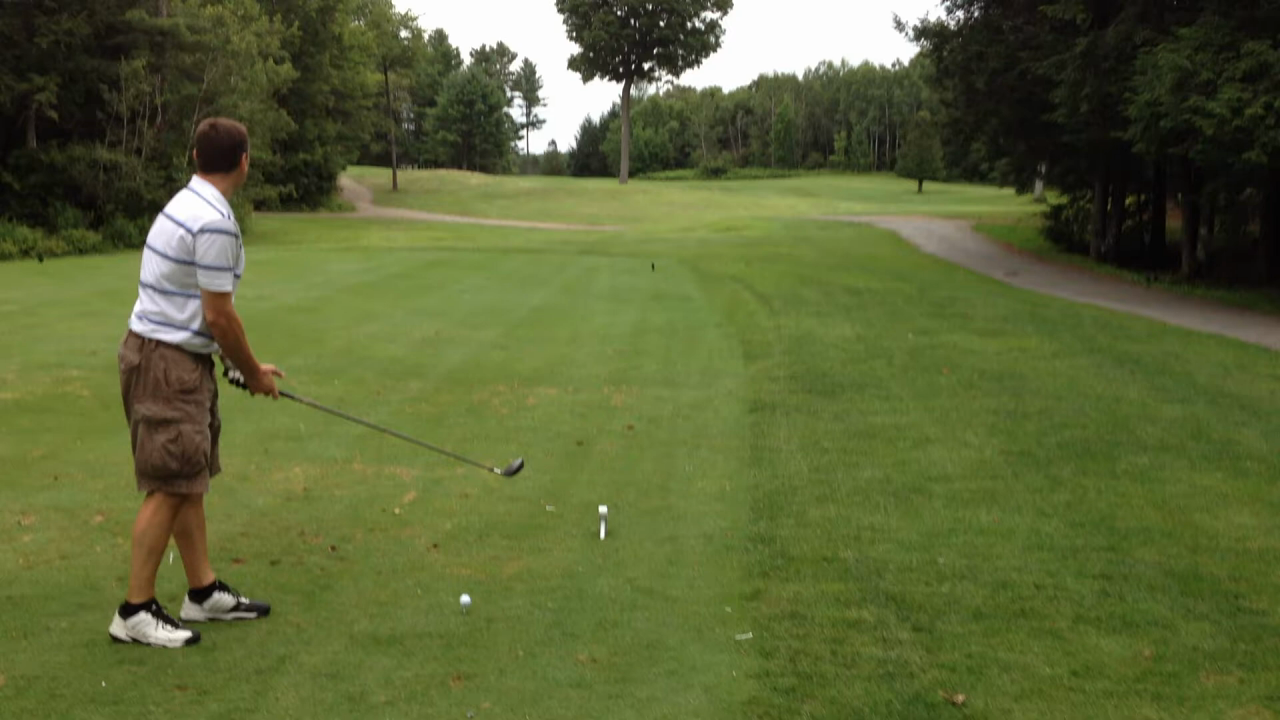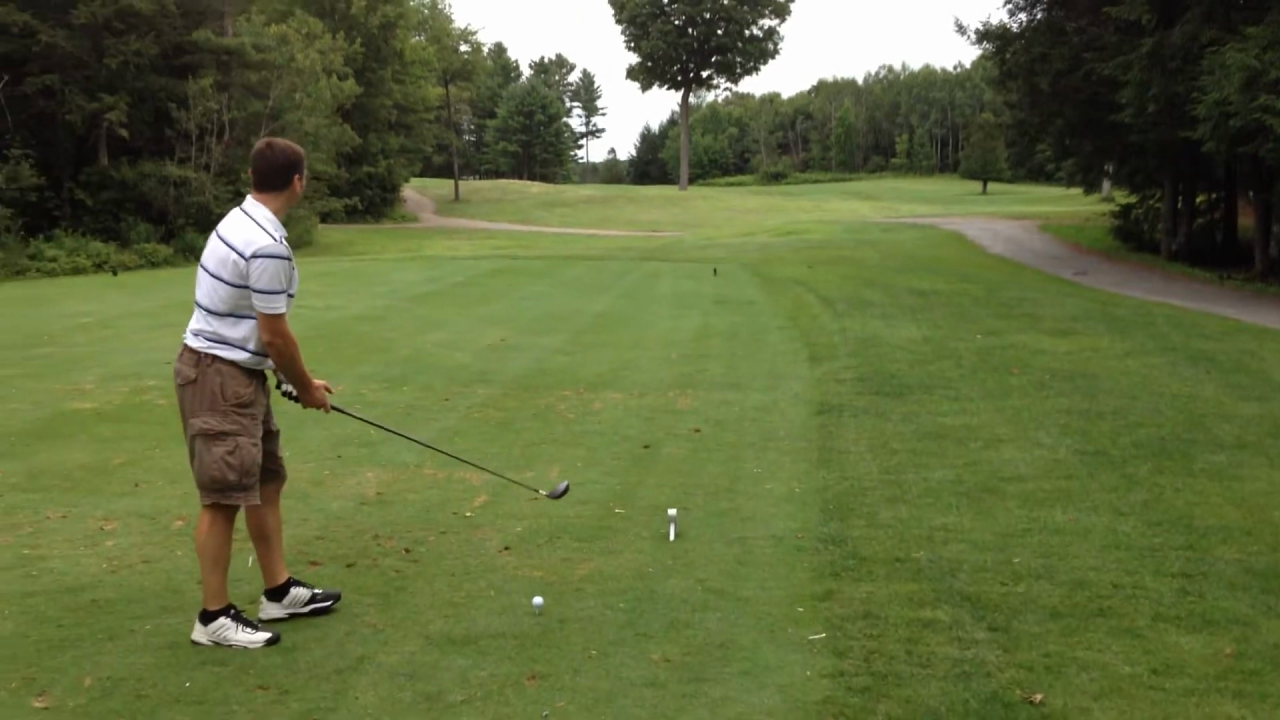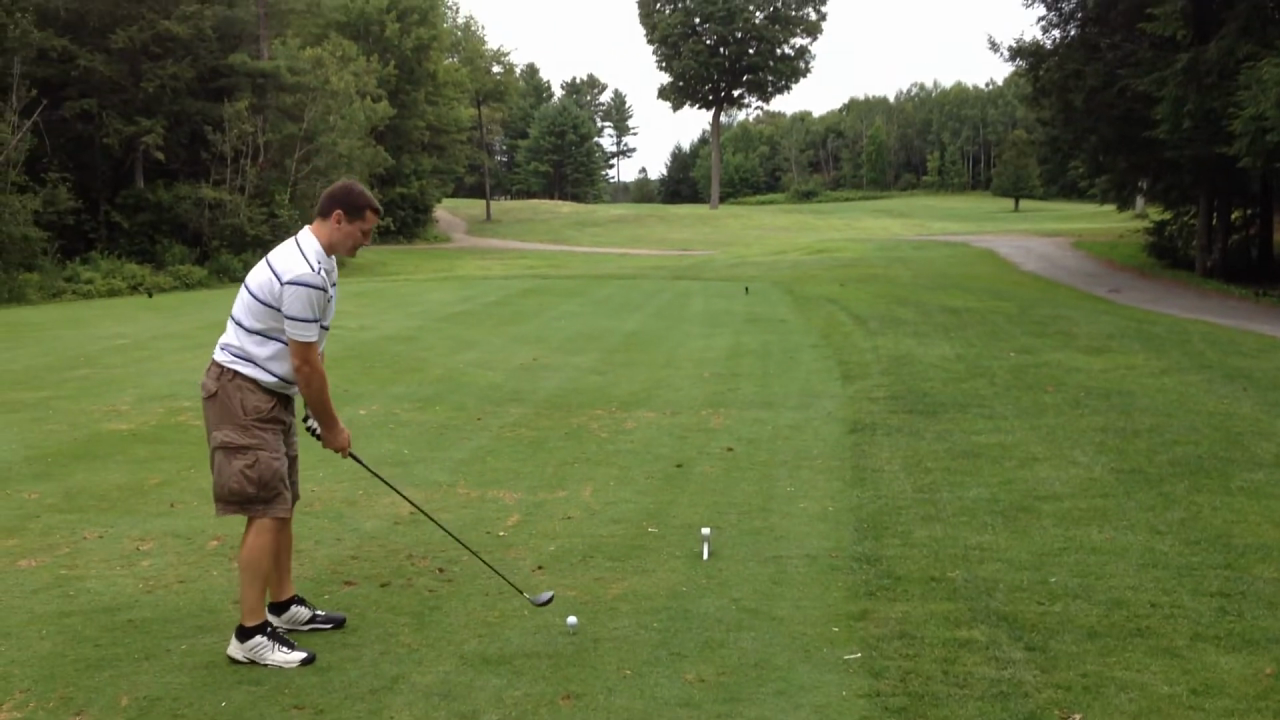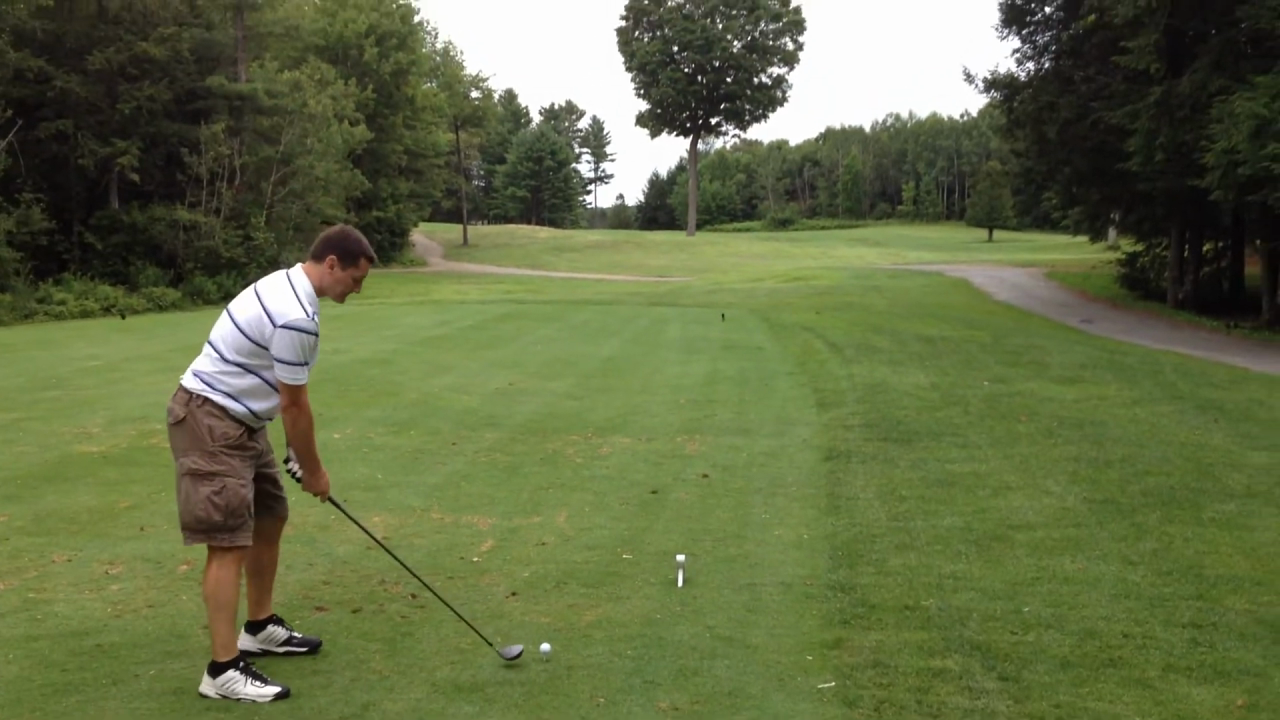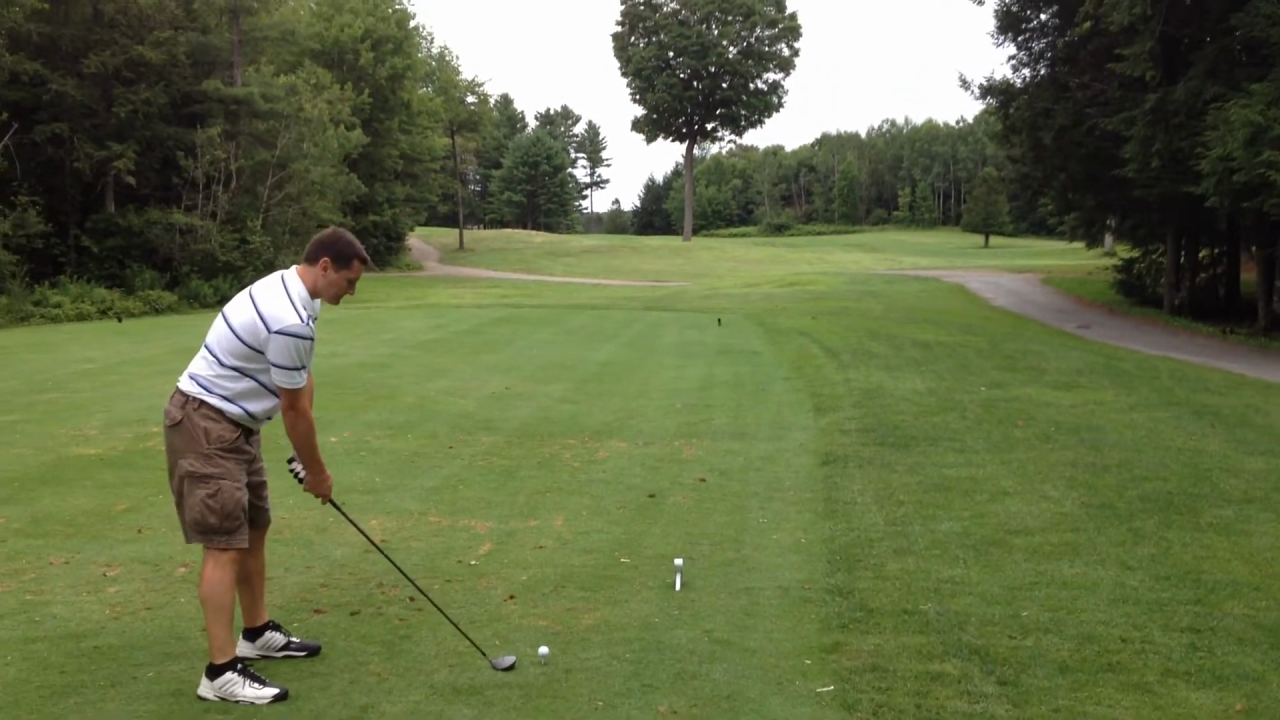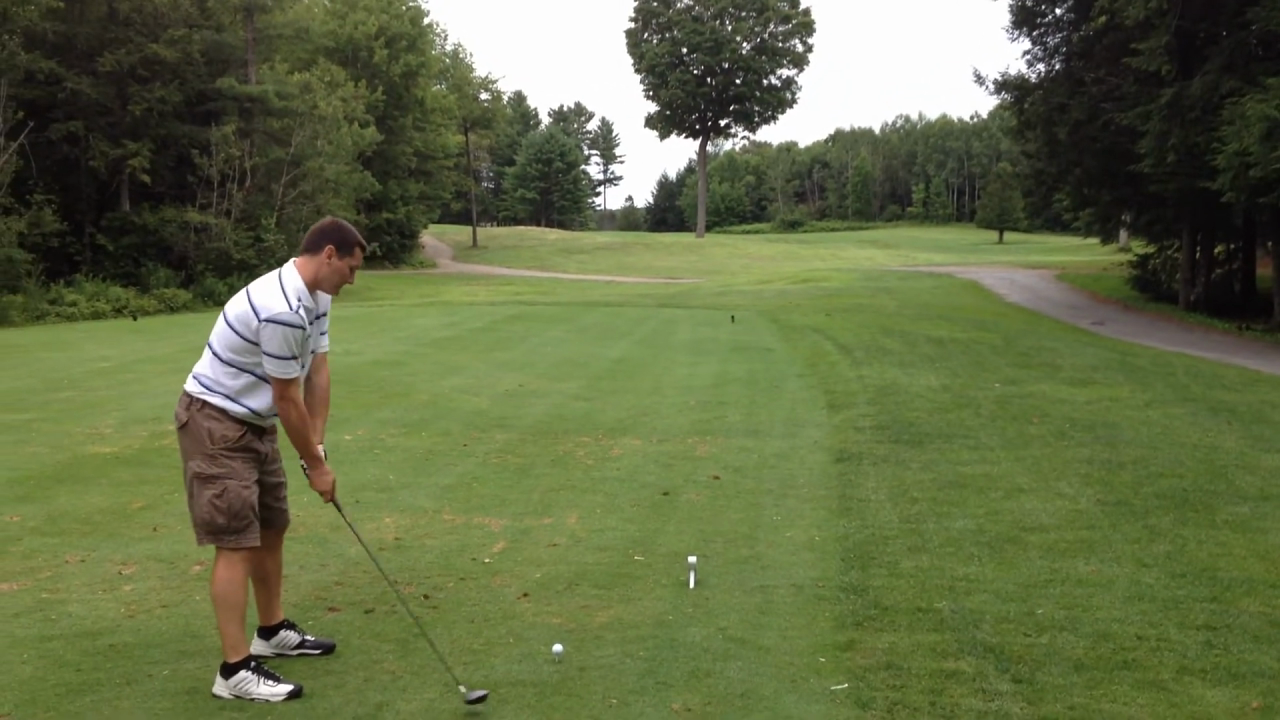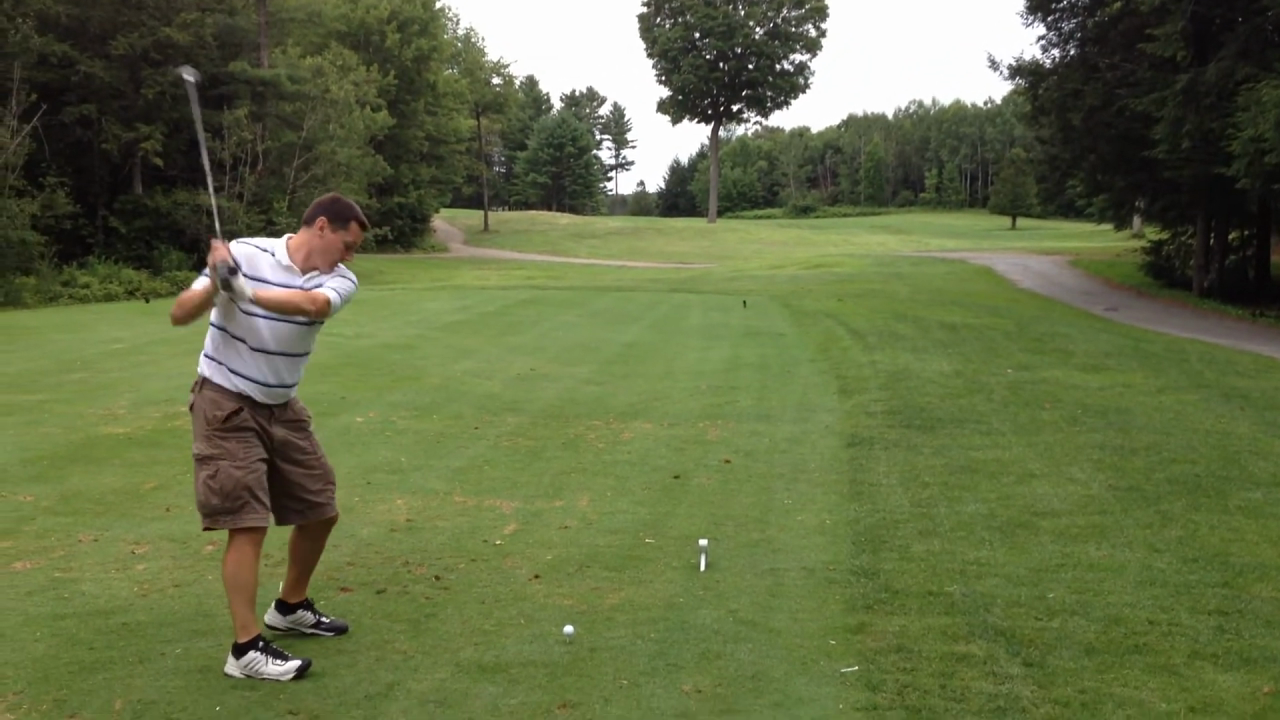
dt=0.4s
person 1, frame 1
left shoulder: (190, 204)
right shoulder: (214, 222)
right elbow: (219, 315)
left wrist: (241, 364)
right wrist: (253, 373)
left hip: (178, 356)
right hip: (168, 360)
left knee: (190, 482)
right knee: (169, 486)
left ankle: (204, 593)
right ankle: (135, 610)
person 1, frame 2
left shoulder: (245, 221)
right shoulder: (266, 246)
right elbow: (274, 336)
left wrist: (300, 380)
right wrist: (307, 388)
left hip: (239, 372)
right hip: (221, 375)
left knee: (266, 483)
right knee: (227, 496)
left ankle: (279, 591)
right ankle: (214, 617)
person 1, frame 3
left shoulder: (317, 259)
right shoulder: (304, 275)
left elbow: (310, 350)
right elbow: (304, 364)
left wrist: (324, 418)
right wrist: (331, 426)
left hip: (268, 392)
right hip: (242, 391)
left knee: (280, 504)
right knee: (266, 510)
left ankle: (283, 606)
right ankle: (251, 632)
person 1, frame 4
left shoulder: (292, 284)
right shoulder: (295, 318)
left elbow: (291, 395)
right elbow: (294, 405)
left wrist: (303, 456)
right wrist: (313, 469)
left hip: (236, 419)
right hip: (210, 419)
left knee: (268, 518)
right knee: (230, 542)
left ankle: (260, 626)
right ankle: (223, 669)
person 1, frame 5
left shoulder: (289, 288)
right shoulder: (290, 322)
left elbow: (301, 385)
right elbow: (293, 408)
left wrist: (306, 457)
right wrist: (317, 470)
left hip: (232, 422)
right hip: (206, 422)
left knee: (252, 531)
right knee: (225, 544)
left ankle: (258, 632)
right ankle: (221, 671)
person 1, frame 6
left shoulder: (317, 298)
right shoulder: (279, 308)
left elbow: (319, 372)
right elbow: (286, 398)
left wrist: (317, 447)
right wrist: (317, 463)
left hip: (254, 424)
right hip: (216, 422)
left knee: (269, 530)
right knee: (237, 543)
left ankle: (272, 631)
right ankle: (235, 670)
person 1, frame 7
left shoulder: (341, 284)
right shoulder: (239, 258)
left elbow: (307, 304)
right elbow: (179, 313)
left wrist: (252, 292)
right wrist: (213, 283)
left hip: (283, 410)
right hip: (226, 405)
left knee: (320, 513)
right knee: (249, 526)
left ankle: (290, 607)
right ankle: (246, 650)
